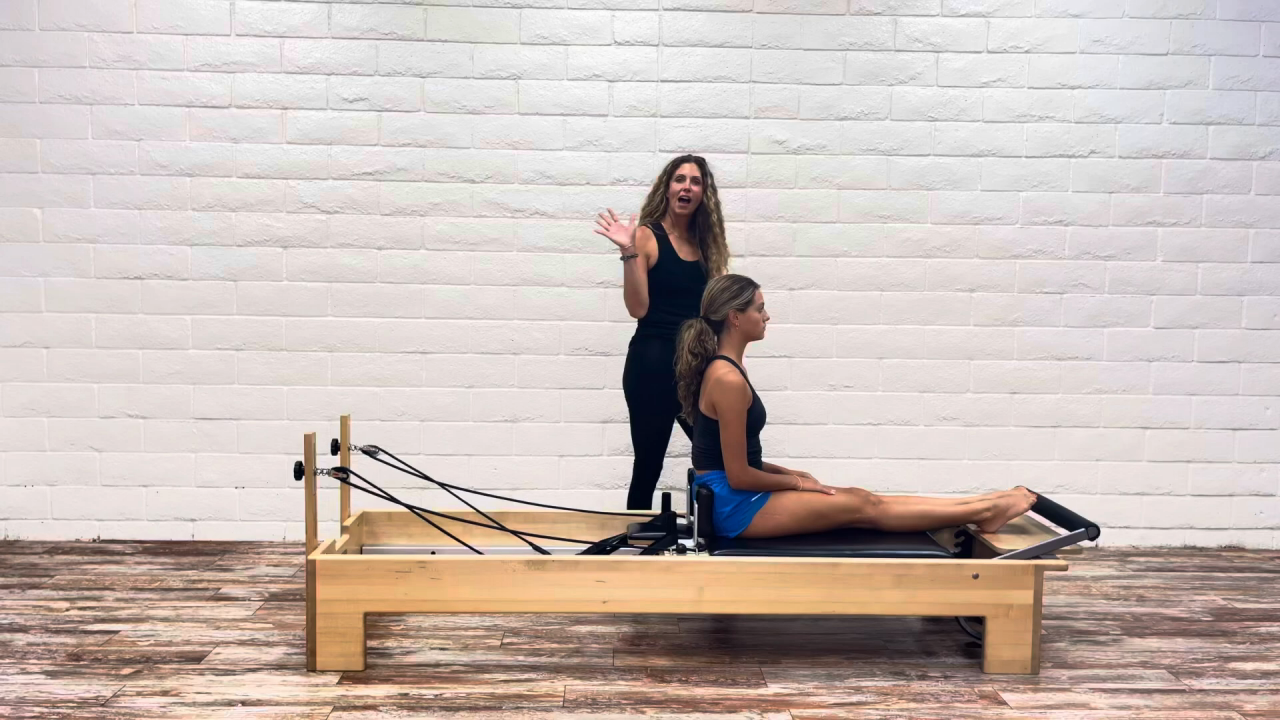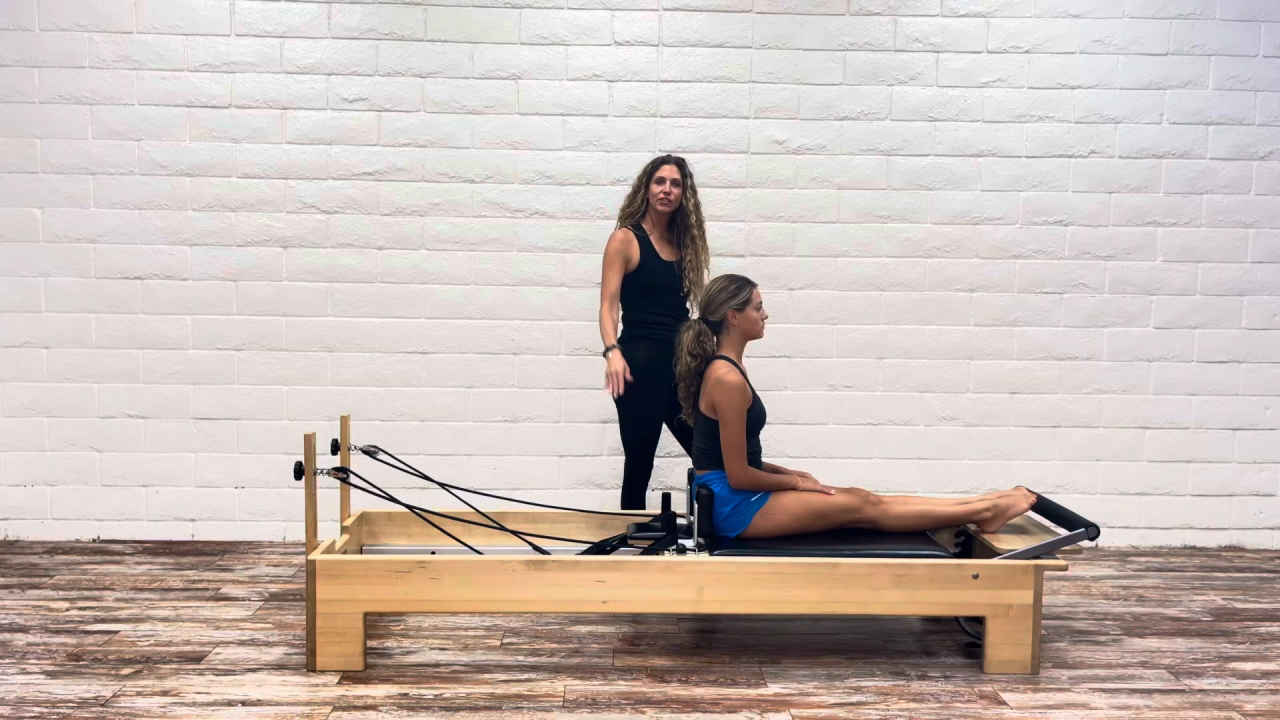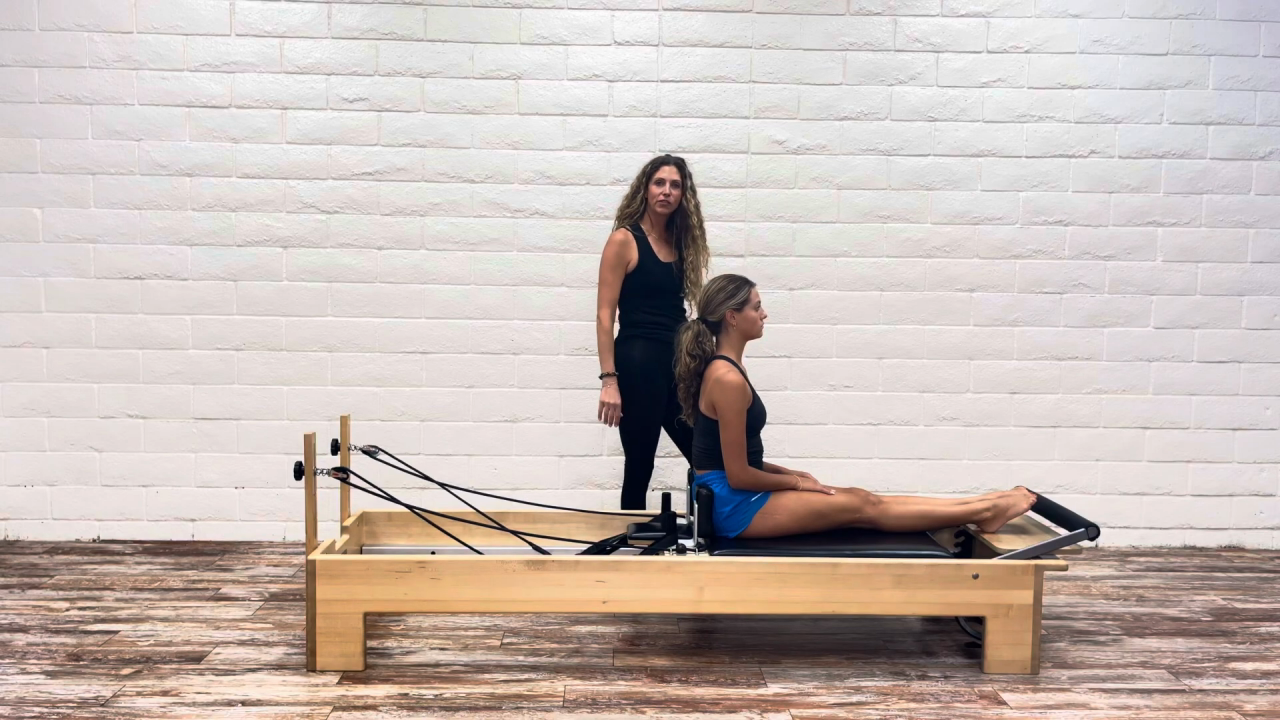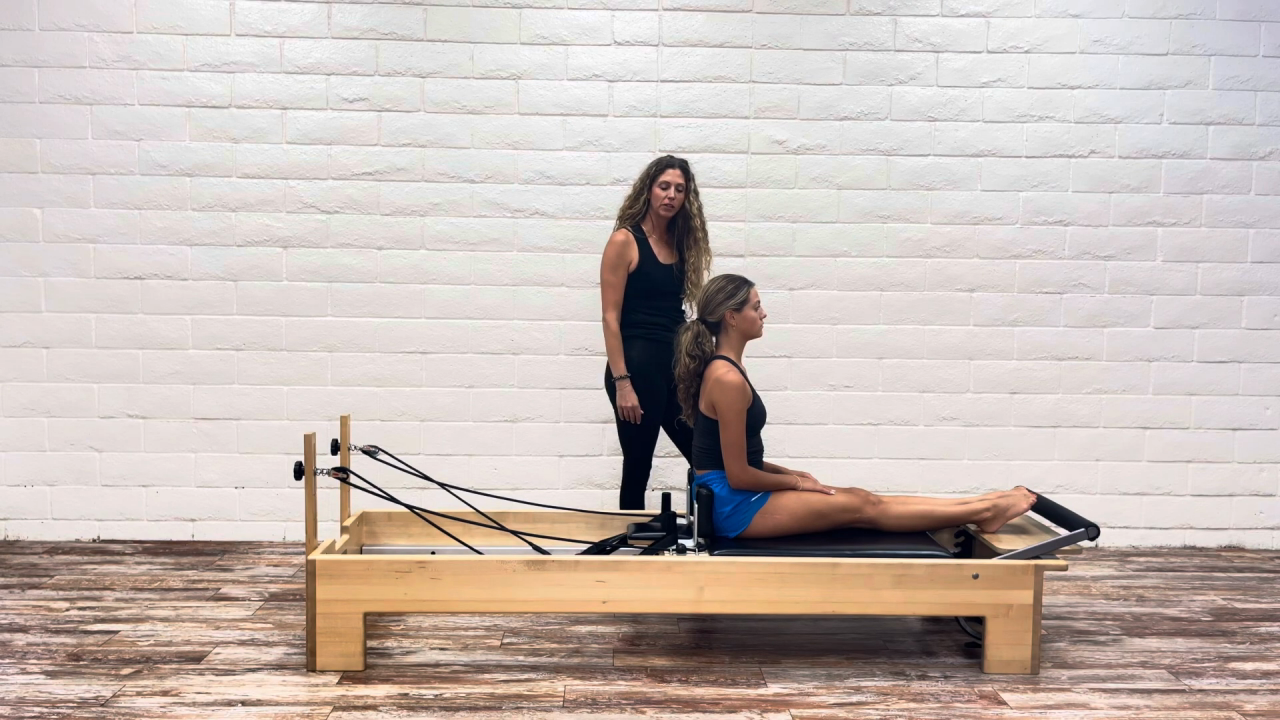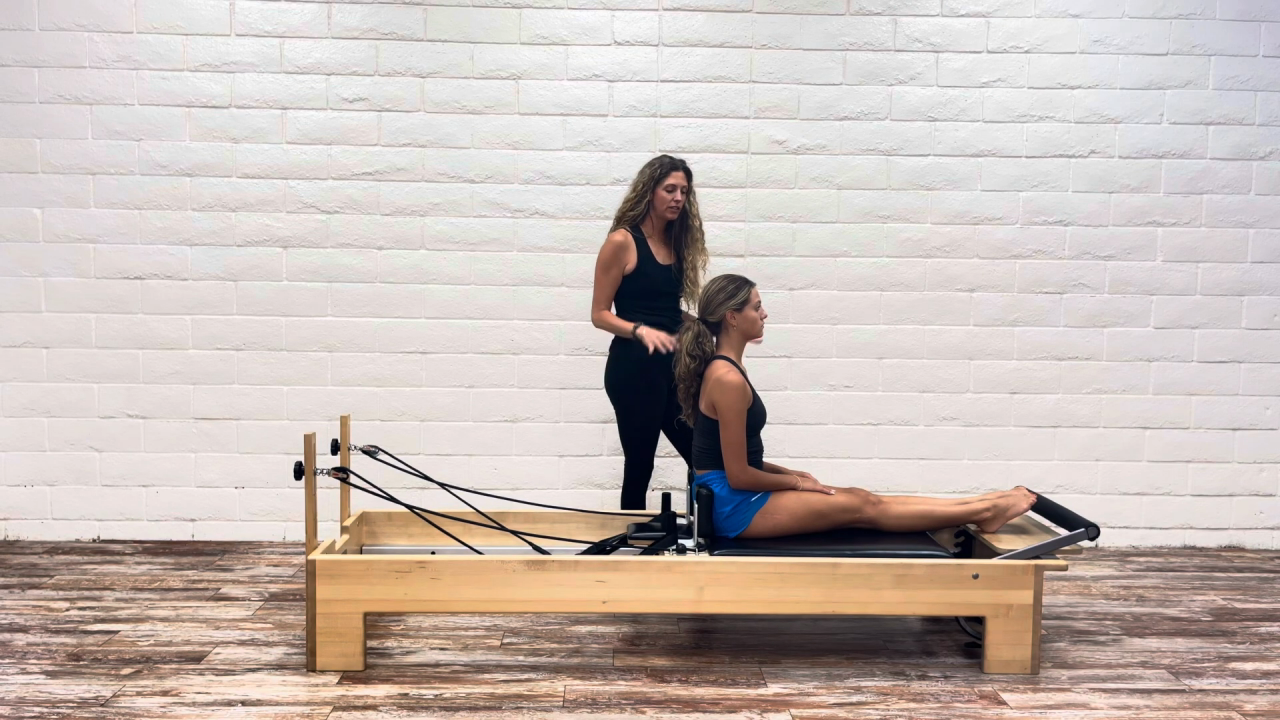
dt=0.4s
person 1, frame 1
left shoulder: (723, 368)
right shoulder: (728, 380)
right elbow: (739, 475)
left wrist: (787, 473)
right wrist: (796, 482)
left hip: (732, 494)
right hip: (733, 504)
left knee: (858, 496)
right knee: (862, 507)
left ankle: (979, 506)
right ankle: (982, 513)
person 1, frame 2
left shoulder: (724, 369)
right shoulder: (728, 379)
right elbow: (739, 475)
left wrist: (788, 474)
right wrist: (795, 482)
left hip: (730, 493)
right hip: (732, 504)
left knee: (857, 496)
right knee: (862, 507)
left ankle: (980, 505)
right ankle: (982, 513)
person 1, frame 3
left shoulder: (723, 368)
right shoulder: (728, 379)
right elbow: (738, 474)
left wrist: (787, 473)
right wrist: (795, 482)
left hip: (732, 494)
right hip: (733, 504)
left knee: (858, 497)
right knee: (862, 507)
left ankle: (980, 504)
right ankle: (982, 513)
person 1, frame 4
left shoulder: (724, 368)
right shoulder: (728, 379)
right elbow: (739, 475)
left wrist: (789, 473)
right wrist: (795, 482)
left hip: (731, 493)
right hip: (733, 504)
left knee: (858, 496)
right knee: (862, 507)
left ankle: (980, 505)
right ankle: (983, 513)
person 1, frame 5
left shoulder: (723, 368)
right shoulder: (728, 379)
right elbow: (739, 474)
left wrist: (787, 473)
right wrist: (795, 482)
left hip: (732, 494)
right hip: (733, 504)
left knee: (859, 497)
right knee: (862, 507)
left ankle: (979, 504)
right ankle: (982, 513)
person 2, frame 1
left shoulder: (705, 241)
right shoulder: (646, 237)
right elbow: (638, 308)
right wrist: (629, 253)
right hip: (652, 361)
right knee: (648, 466)
person 2, frame 2
left shoulder: (683, 241)
right shoulder: (625, 239)
right elbow: (609, 305)
right wrist: (613, 352)
right hip: (640, 362)
right knee: (639, 466)
person 2, frame 3
left shoulder: (680, 241)
right shoulder: (623, 240)
right elbow: (605, 315)
right wrist: (609, 380)
left hip: (677, 361)
right hip: (638, 362)
right knee: (639, 467)
person 2, frame 4
left shoulder: (680, 242)
right shoulder: (624, 241)
right elbow: (611, 318)
right wrist: (622, 382)
left hip: (676, 362)
right hip: (639, 363)
right knee: (638, 467)
person 2, frame 5
left shoulder: (677, 242)
right shoulder: (622, 242)
right elbow: (599, 314)
right wrist: (640, 330)
left hip: (673, 363)
right hip: (634, 364)
right knee: (639, 466)
